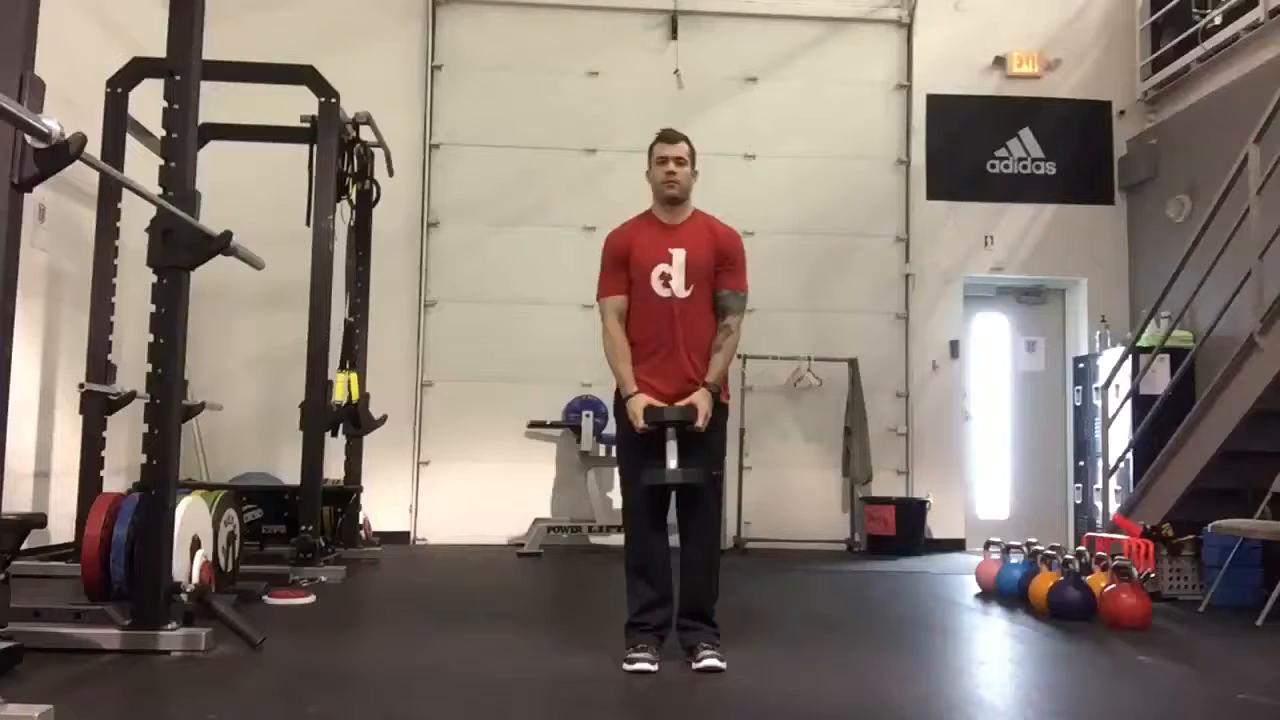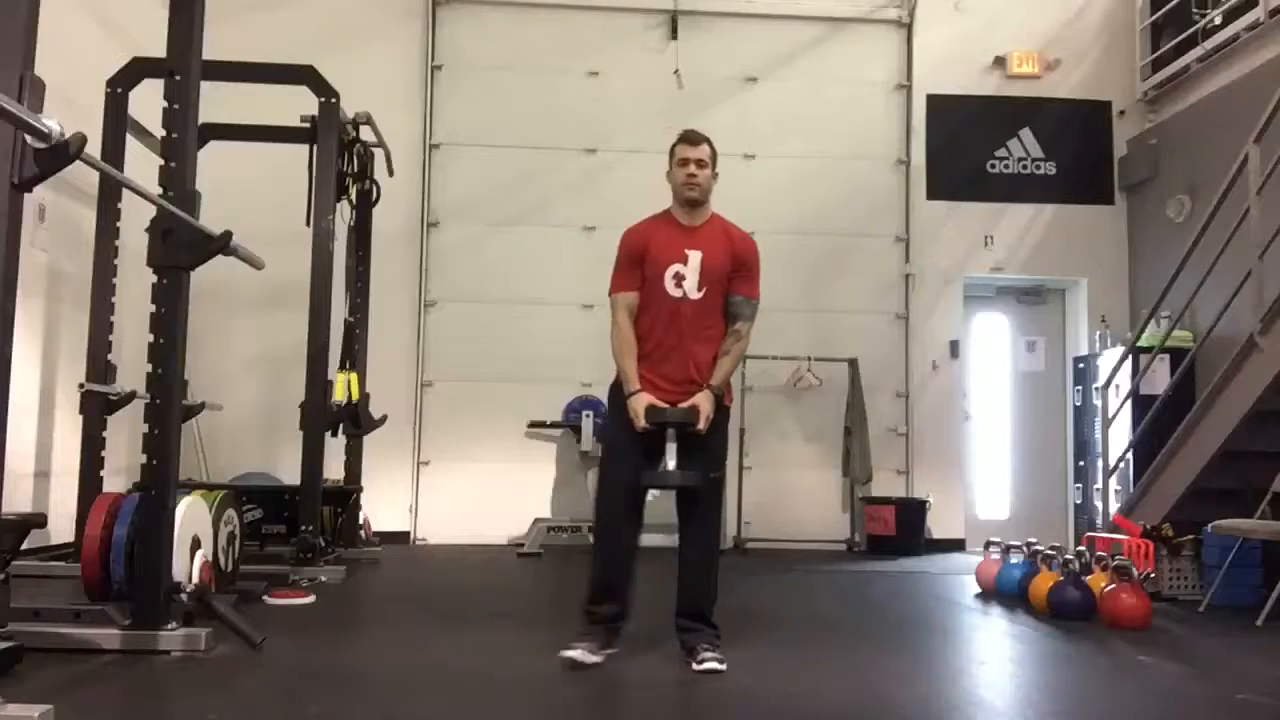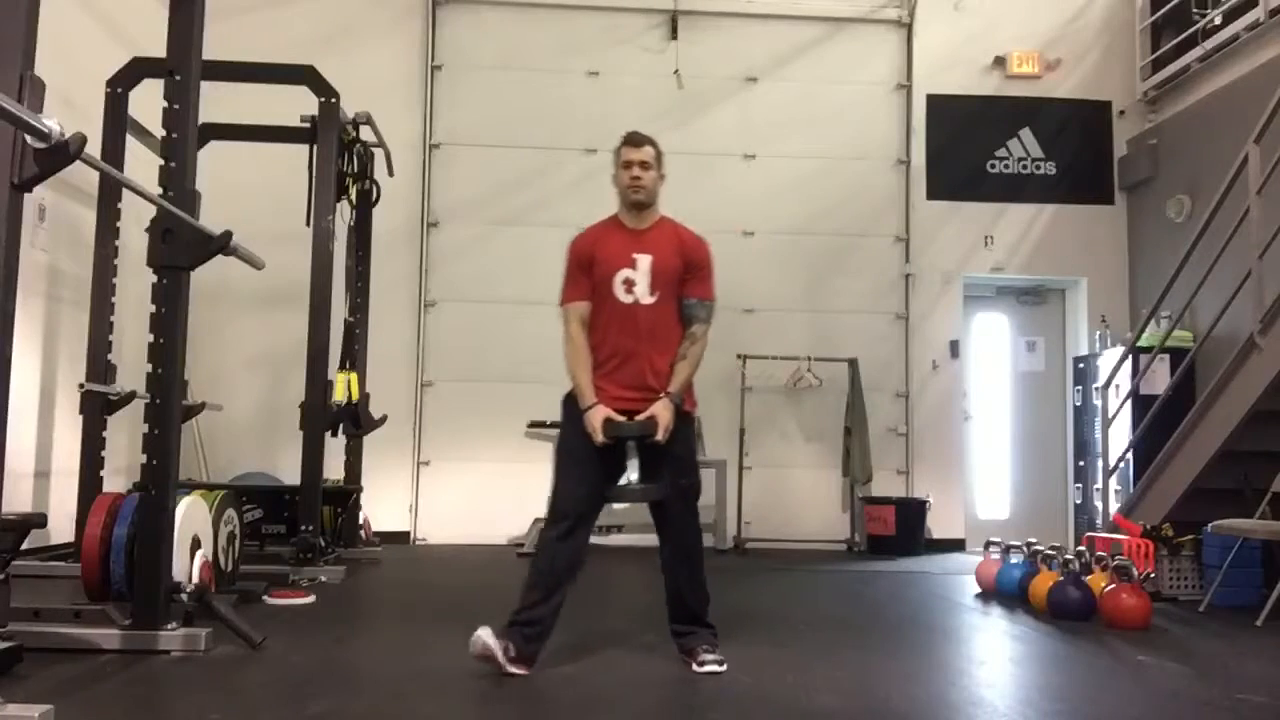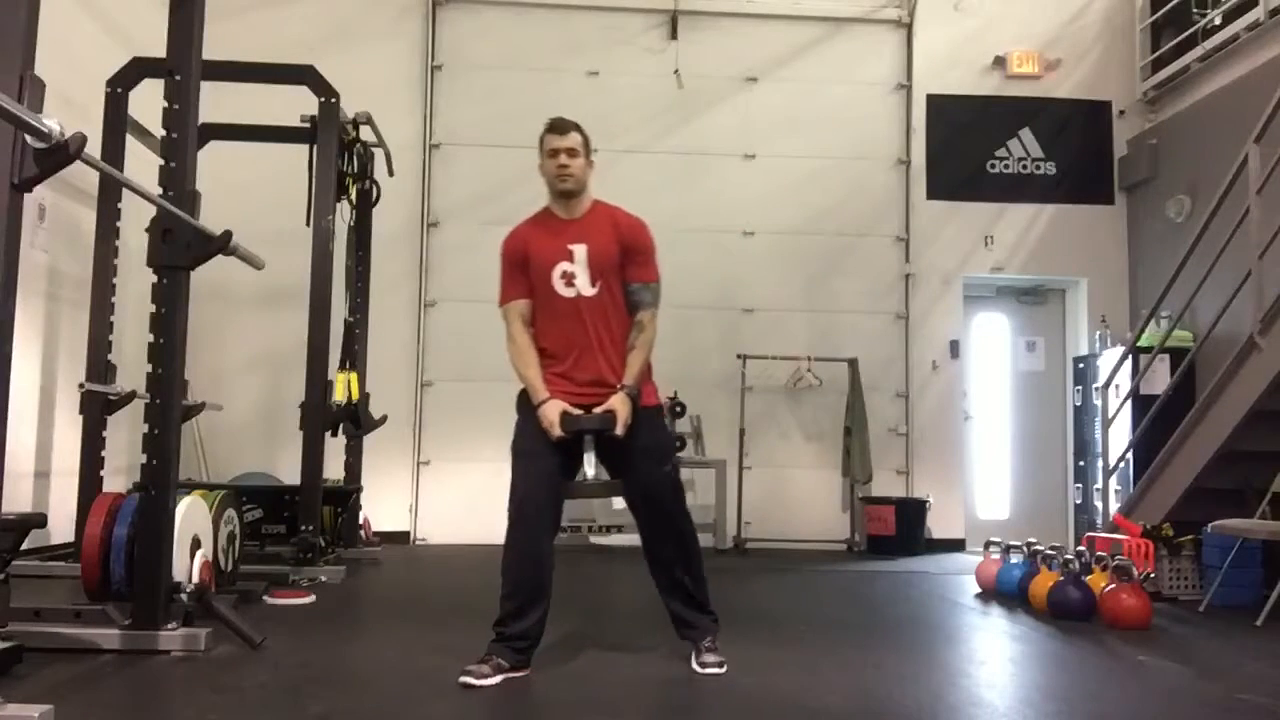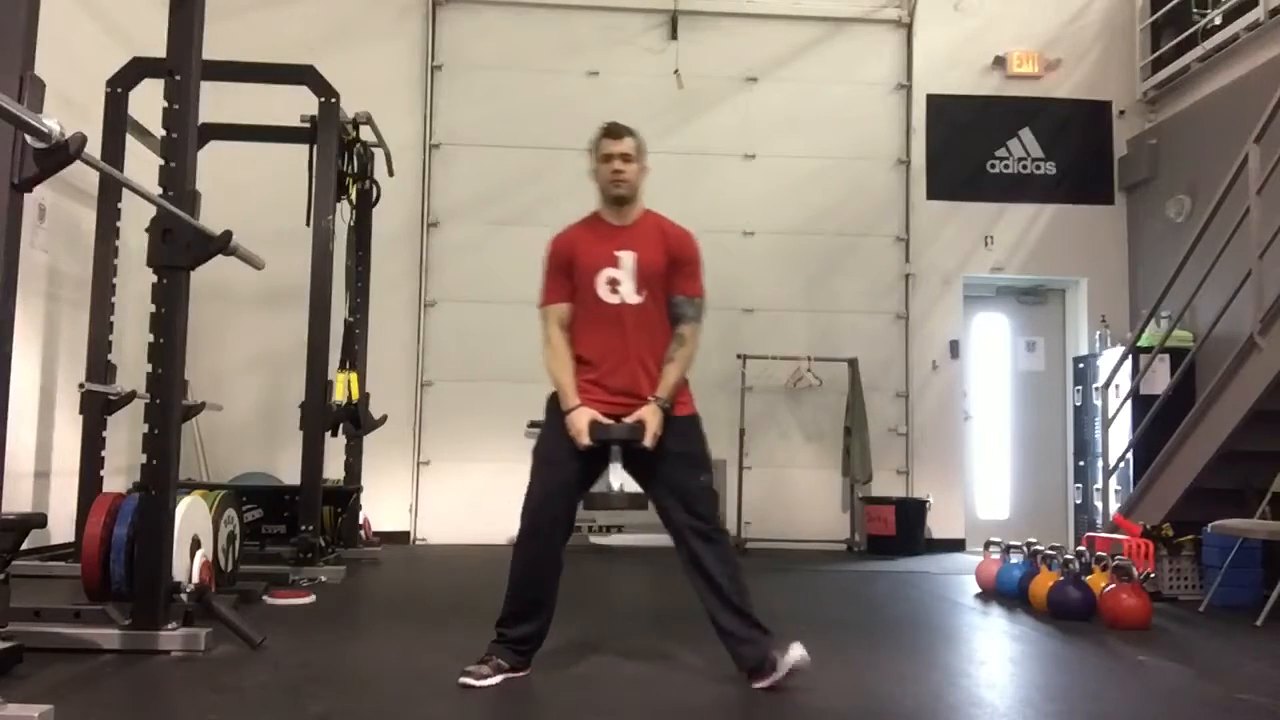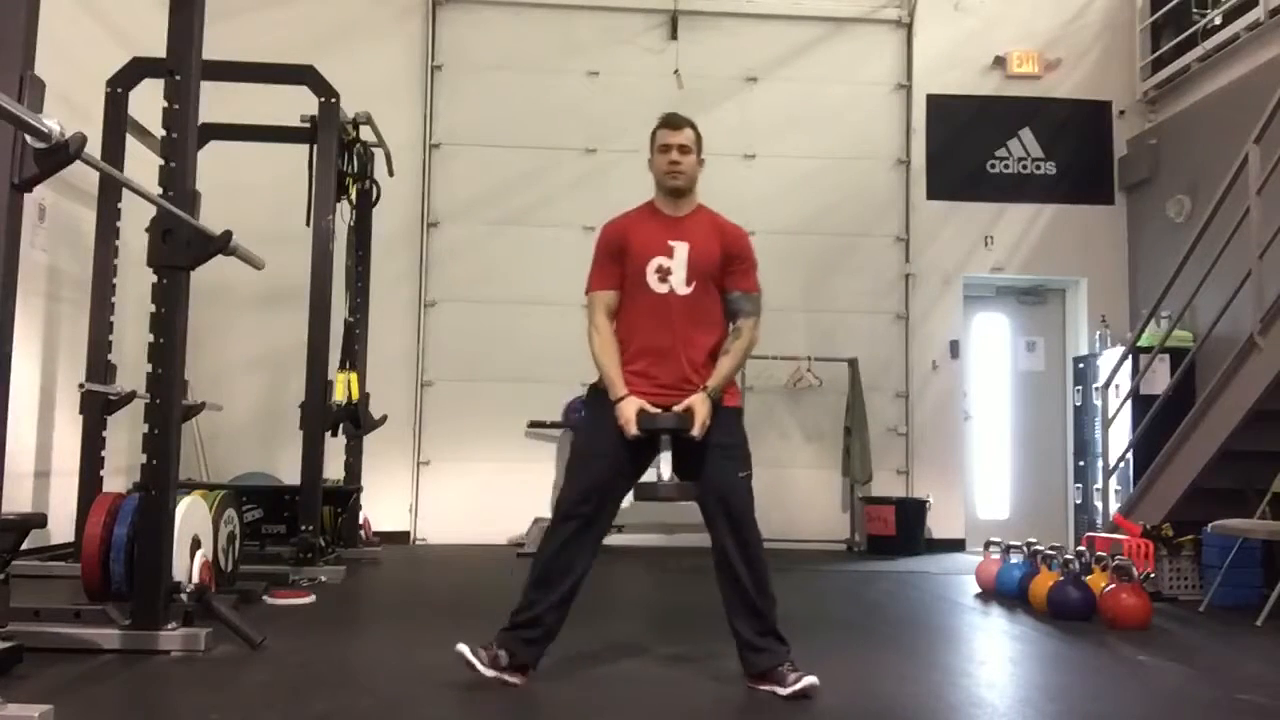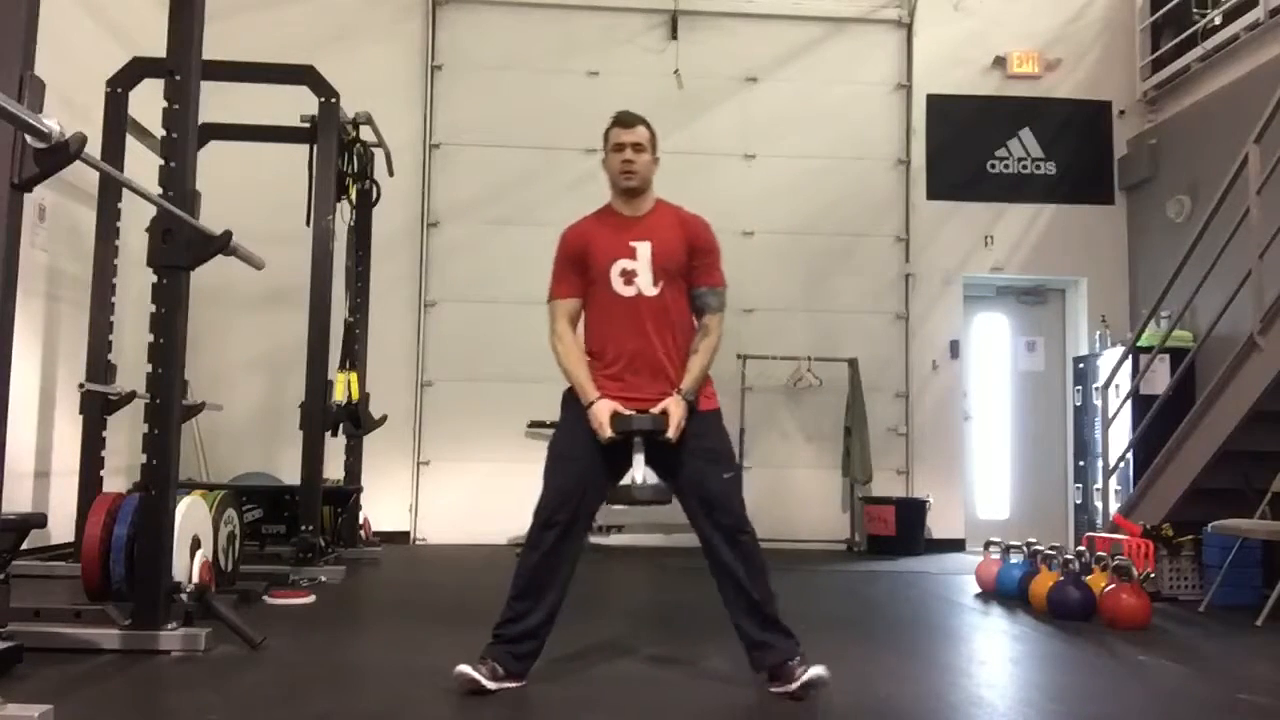
dt=0.4s
person 1, frame 1
left shoulder: (722, 240)
right shoulder: (622, 240)
left elbow: (731, 322)
right elbow: (612, 323)
left wrist: (708, 389)
right wrist: (631, 393)
left hip: (702, 399)
right hip: (640, 399)
left knee: (701, 517)
right knee: (643, 518)
left ankle: (700, 633)
right ankle: (644, 633)
person 1, frame 2
left shoulder: (739, 245)
right shoulder: (639, 237)
left elbow: (741, 327)
right elbow: (623, 317)
left wrist: (713, 392)
right wrist: (633, 389)
left hip: (705, 400)
right hip: (639, 394)
left knee: (700, 519)
right knee: (615, 508)
left ankle: (697, 634)
right ankle: (600, 628)
person 1, frame 3
left shoulder: (690, 247)
right shoulder: (587, 245)
left elbow: (697, 331)
right elbow: (576, 329)
left wrist: (669, 399)
right wrist: (589, 404)
left hip: (668, 407)
right hip: (595, 405)
left knee: (680, 525)
right knee: (566, 520)
left ankle: (695, 636)
right ankle: (520, 642)
person 1, frame 4
left shoulder: (628, 230)
right shoulder: (520, 241)
left elbow: (645, 319)
right elbow: (518, 328)
left wrist: (628, 393)
right wrist: (544, 399)
left hip: (628, 398)
right hip: (550, 403)
left knee: (665, 513)
right knee: (530, 522)
left ankle: (700, 635)
right ankle: (511, 649)
person 1, frame 5
left shoulder: (676, 242)
right shoulder: (566, 245)
left elbow: (687, 331)
right elbow: (556, 332)
left wrist: (657, 404)
right wrist: (573, 406)
left hip: (663, 409)
right hip: (580, 410)
left knee: (701, 526)
right knee: (540, 525)
left ankle: (756, 653)
right ankle: (512, 650)
person 1, frame 6
left shoulder: (730, 238)
right shoulder: (620, 232)
left elbow: (745, 326)
right elbow: (601, 319)
left wrist: (708, 393)
right wrist: (621, 395)
left hip: (708, 403)
right hip: (624, 399)
left knee: (737, 525)
right knee: (577, 516)
left ankle: (767, 660)
right ankle: (516, 650)
person 1, frame 7
left shoulder: (692, 231)
right shoulder: (578, 238)
left elbow: (710, 322)
right elbow: (562, 328)
left wrist: (683, 396)
right wrist: (592, 400)
left hip: (684, 403)
right hip: (598, 404)
left knee: (727, 525)
right knee: (555, 524)
left ankle: (780, 659)
right ankle: (507, 658)
